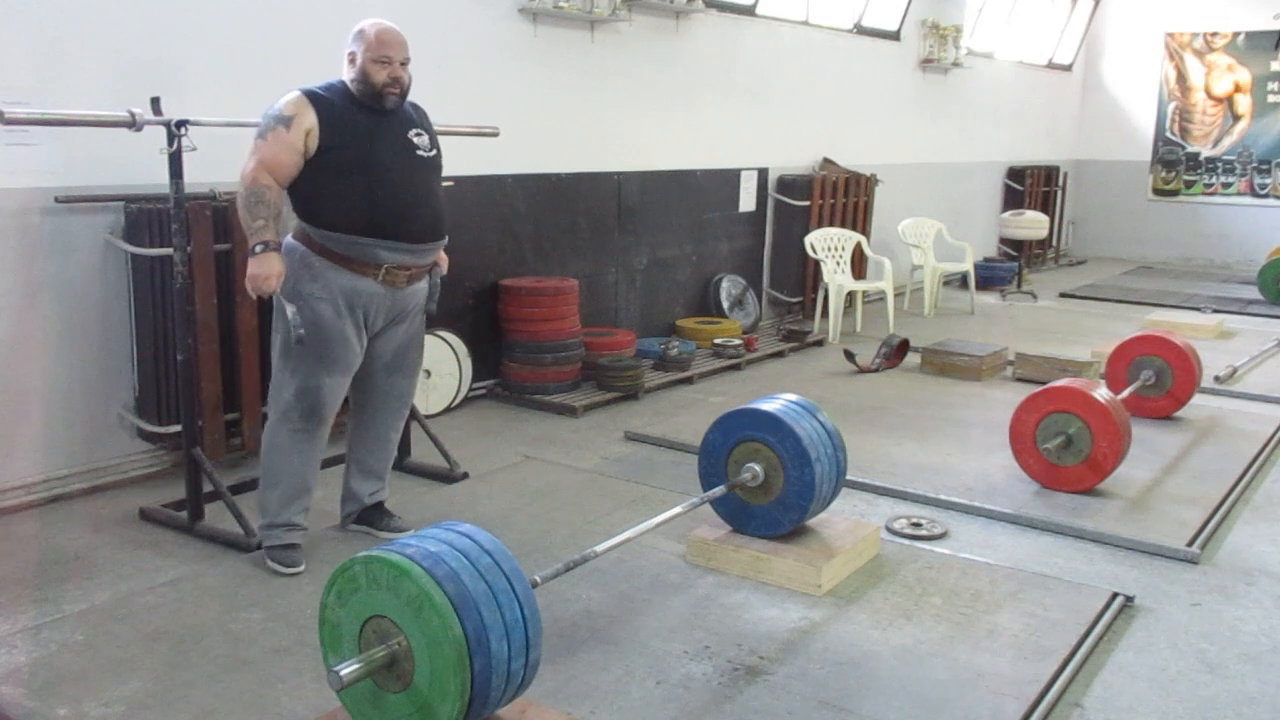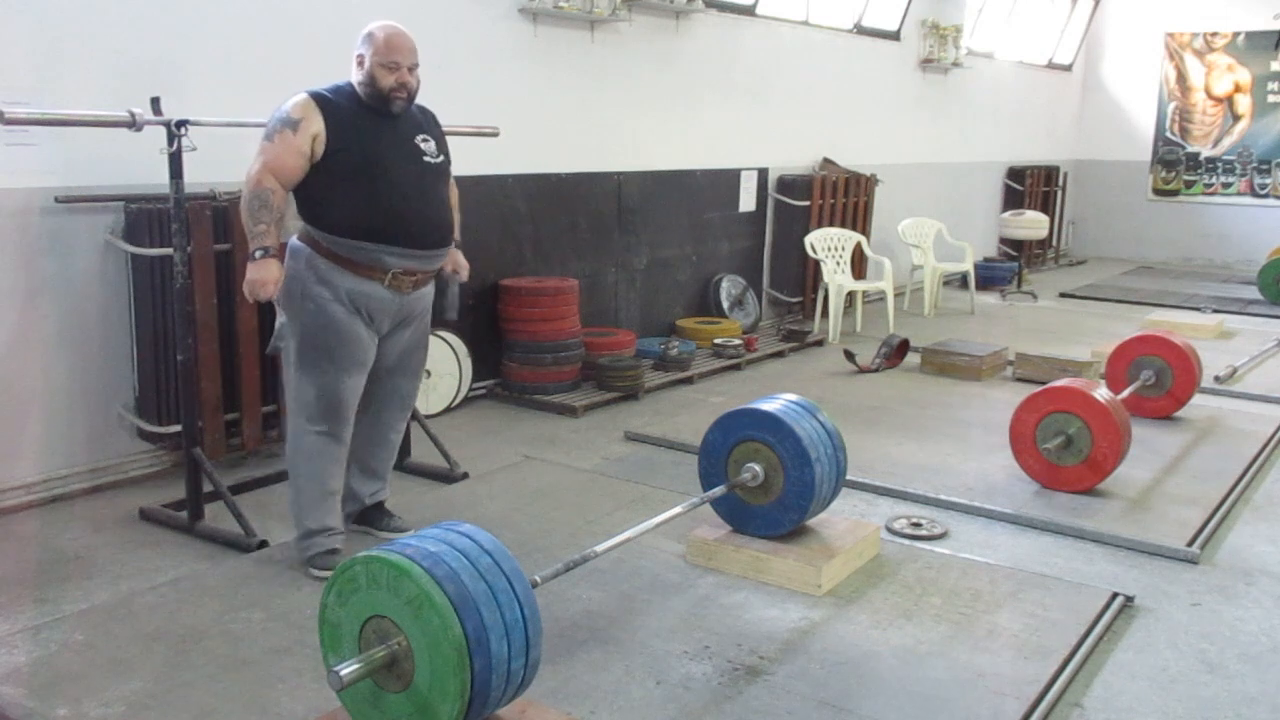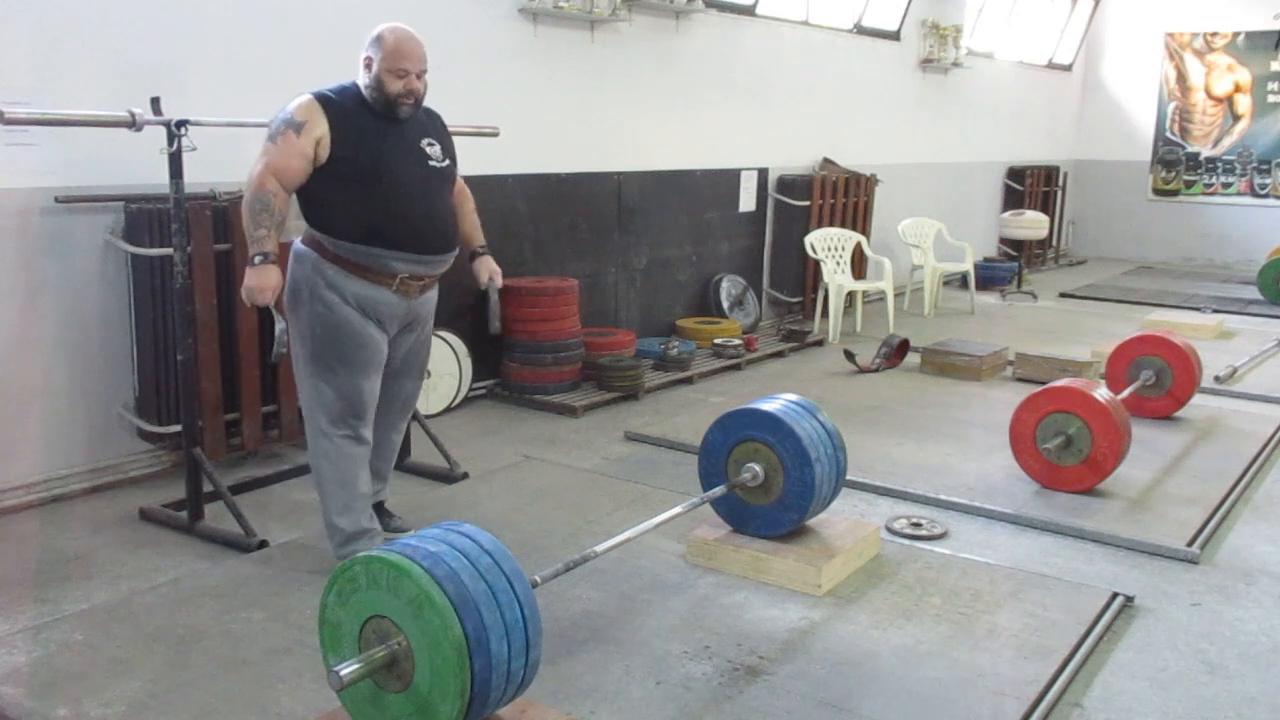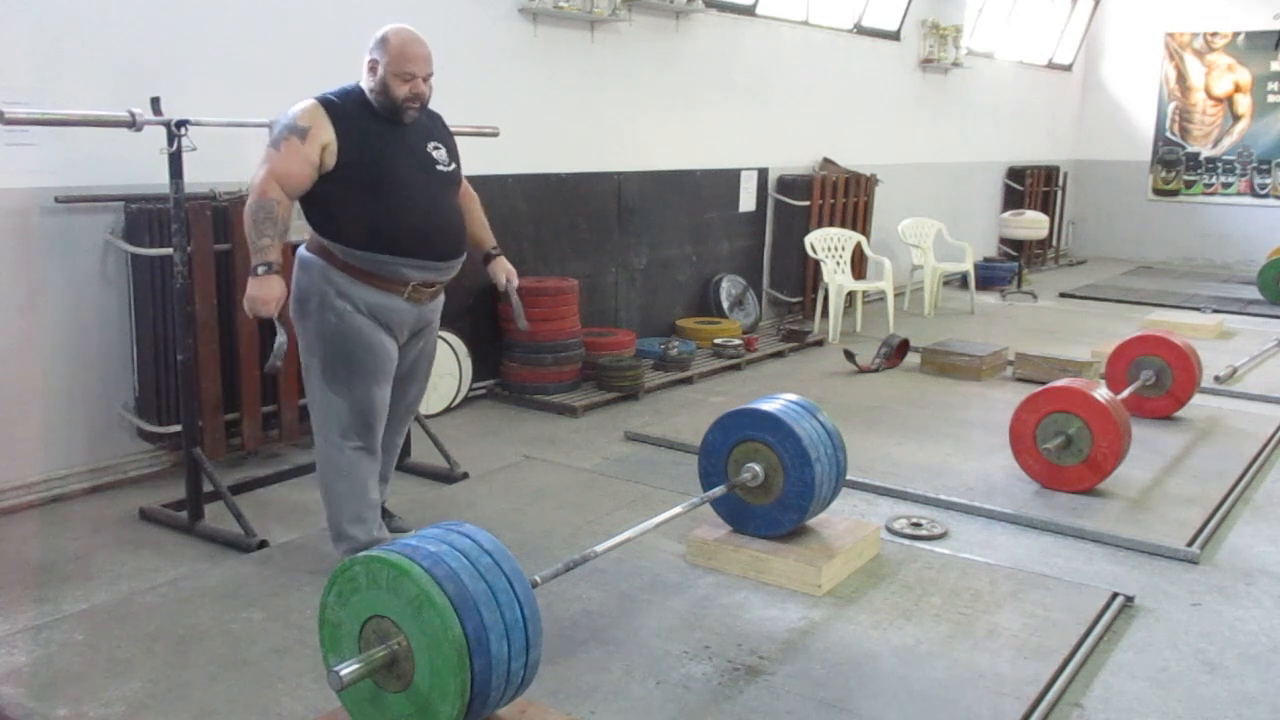
dt=0.2s
person 1, frame 1
left shoulder: (416, 119)
right shoulder: (306, 111)
right elbow: (259, 179)
left wrist: (434, 243)
right wrist: (264, 248)
left hip: (407, 289)
right hip: (330, 283)
left knee: (387, 403)
right knee: (307, 405)
left ankle: (364, 503)
right ankle: (281, 528)
person 1, frame 2
left shoulder: (426, 123)
right shoulder: (314, 113)
left elbow: (443, 190)
right elbow: (265, 182)
left wrist: (450, 245)
right wrist: (265, 253)
left hip: (412, 291)
right hip: (337, 287)
left knee: (391, 406)
right knee: (325, 411)
left ankle: (364, 502)
right ankle: (316, 534)
person 1, frame 3
left shoulder: (431, 125)
right shoulder: (318, 116)
left elbow: (455, 193)
right elbow: (267, 184)
left wrist: (478, 252)
right wrist: (263, 258)
left hip: (416, 296)
right hip: (342, 290)
left knee: (392, 409)
right knee: (343, 417)
left ankle: (369, 500)
right ankle: (356, 541)
person 1, frame 4
left shoulder: (433, 127)
right shoulder: (321, 120)
left elbow: (460, 196)
right elbow: (270, 192)
left wrist: (491, 254)
right wrist: (265, 268)
left hip: (422, 301)
right hip: (348, 297)
left knee: (393, 416)
right knee: (354, 426)
left ankle: (370, 504)
right ankle: (363, 547)
